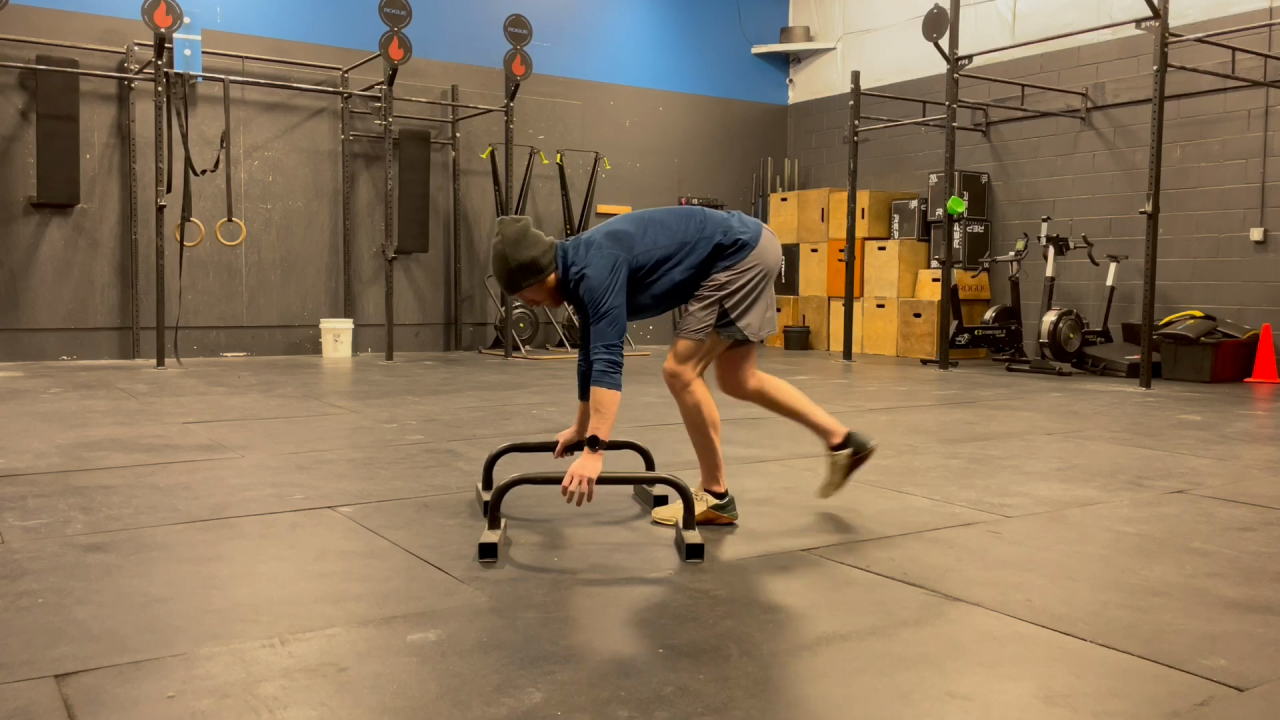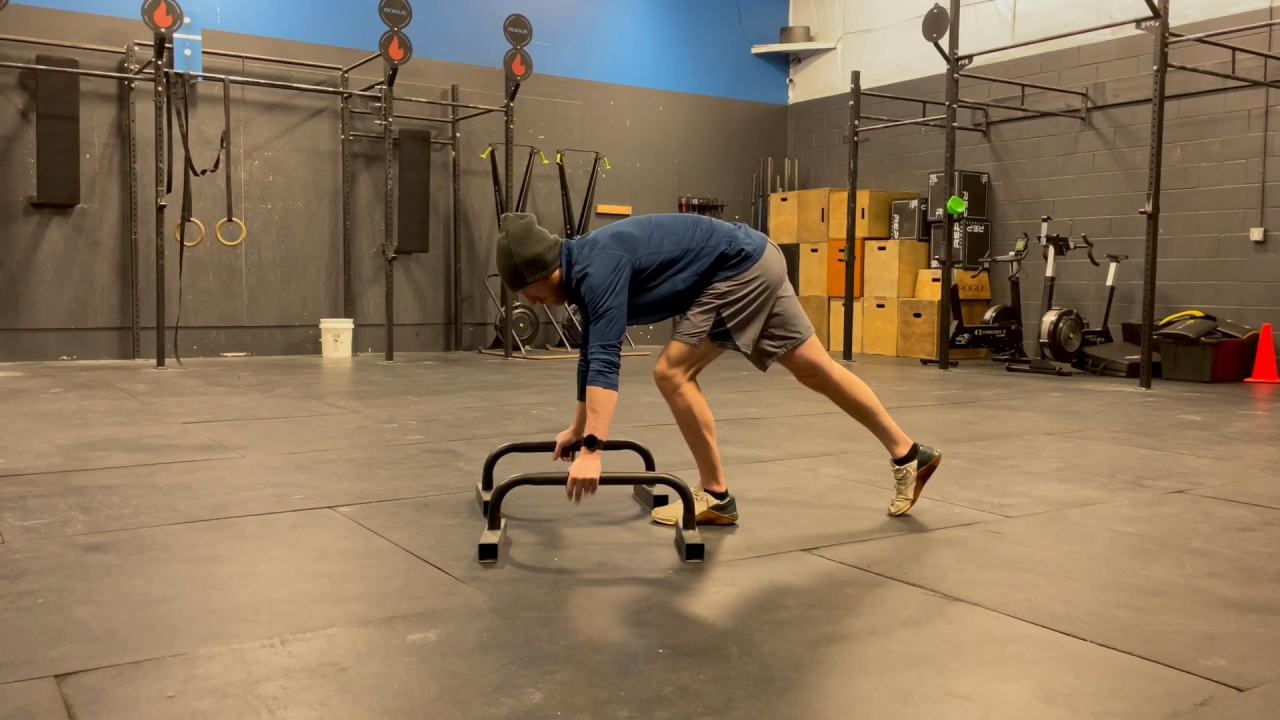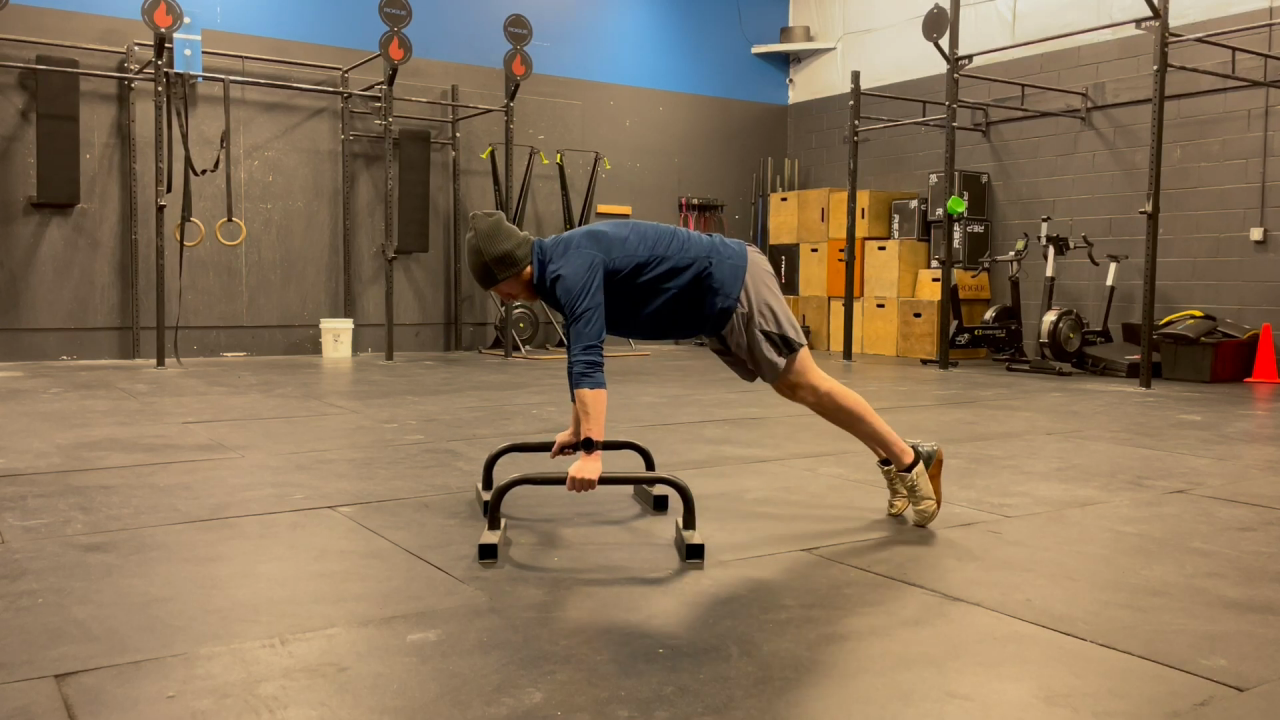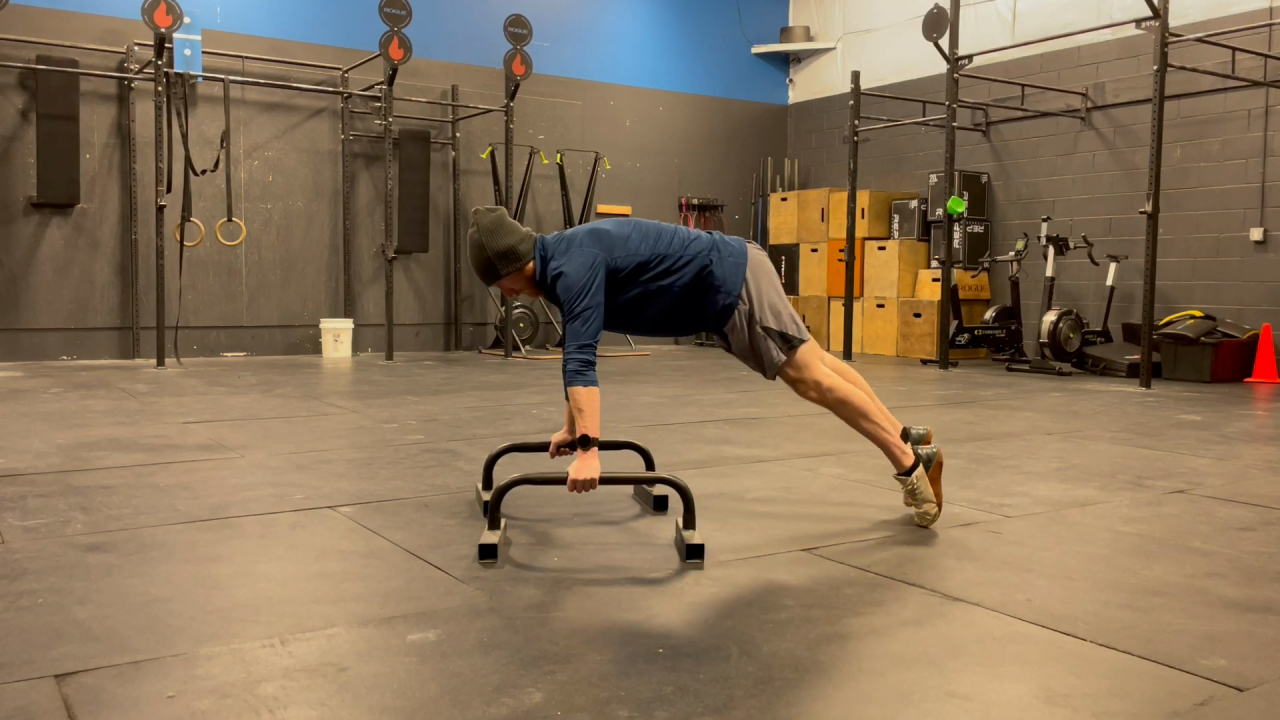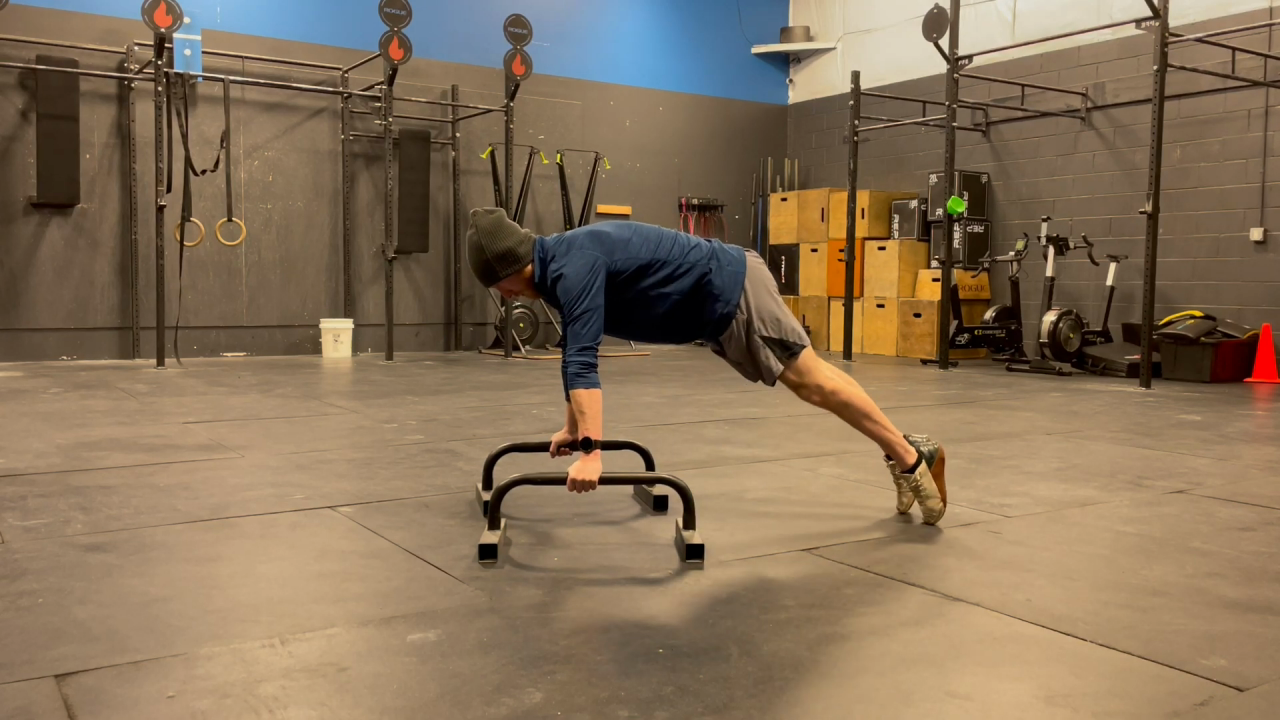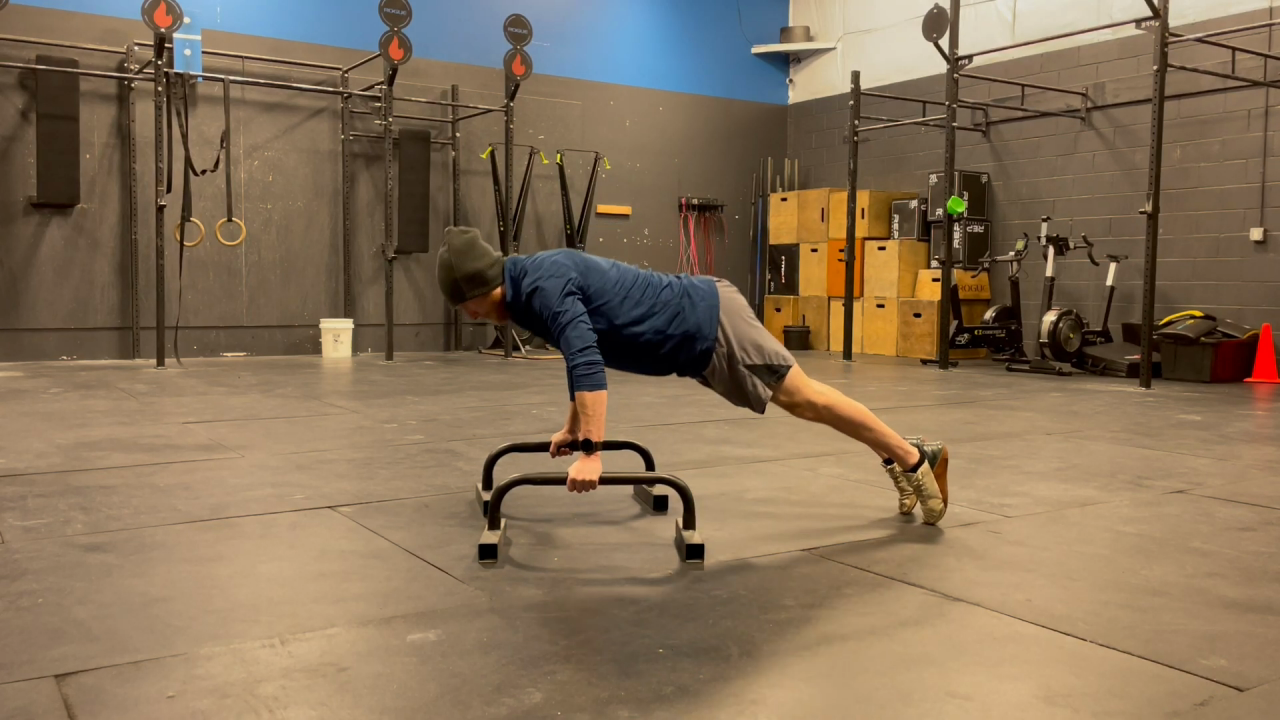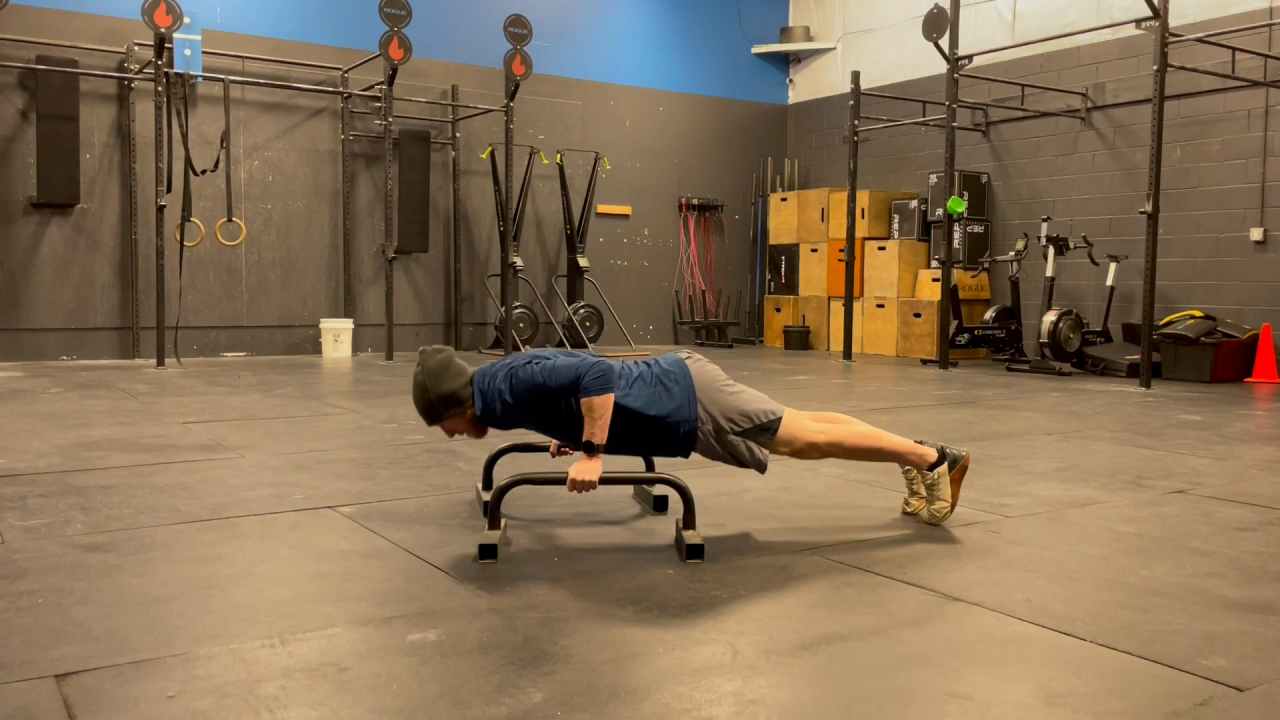
dt=0.7s
person 1, frame 1
left shoulder: (595, 270)
right shoulder: (576, 270)
left elbow: (608, 361)
right elbow: (591, 352)
left wrist: (593, 451)
right wrist: (580, 426)
left hip: (745, 250)
right hip: (748, 251)
left knee: (681, 371)
right knee: (737, 380)
left ankle: (715, 497)
right ankle: (839, 441)
person 1, frame 2
left shoulder: (598, 269)
right shoulder: (586, 270)
left elbow: (606, 360)
right elbow: (592, 353)
left wrist: (592, 451)
right wrist: (577, 429)
left hip: (742, 266)
right hip: (756, 264)
left knee: (672, 373)
right knee: (817, 371)
left ankle: (716, 496)
right ankle: (909, 456)
person 1, frame 3
left shoulder: (572, 269)
right shoulder: (563, 267)
left elbow: (588, 361)
right elbow: (581, 353)
left wrist: (592, 453)
right wrist: (577, 429)
left hip: (732, 282)
right hip: (722, 294)
left knee: (808, 384)
right knee: (797, 385)
left ankle: (911, 461)
right ankle: (890, 458)
person 1, frame 4
left shoulder: (573, 266)
right shoulder: (563, 264)
left elbow: (581, 358)
right elbow: (576, 351)
left wrist: (589, 451)
right wrist: (571, 427)
left hip: (731, 278)
right hip: (726, 287)
left knee: (812, 377)
right knee: (814, 362)
left ankle: (910, 462)
right ankle: (904, 439)
person 1, frame 5
left shoulder: (572, 267)
right shoulder: (560, 265)
left elbow: (583, 360)
right elbow: (577, 354)
left wrist: (590, 452)
right wrist: (573, 427)
left hip: (730, 290)
right hip: (721, 301)
left knee: (813, 382)
right knee: (810, 375)
left ankle: (913, 459)
right ankle: (900, 447)
person 1, frame 6
left shoulder: (542, 284)
right shoulder: (534, 284)
left elbow: (586, 363)
right elbow: (584, 354)
left wrist: (590, 453)
right wrist: (573, 428)
left hip: (708, 326)
right hip: (700, 329)
left knee: (805, 400)
right knee: (801, 400)
left ankle: (914, 459)
right ankle: (899, 459)
person 1, frame 7
left shoulder: (509, 391)
right shoulder: (505, 382)
left elbow: (597, 374)
right elbow: (577, 369)
left wrist: (592, 454)
right wrist: (571, 429)
left hip: (688, 402)
right hip: (677, 383)
left knee: (809, 439)
right knee: (801, 428)
left ankle: (932, 459)
right ankle: (915, 456)
